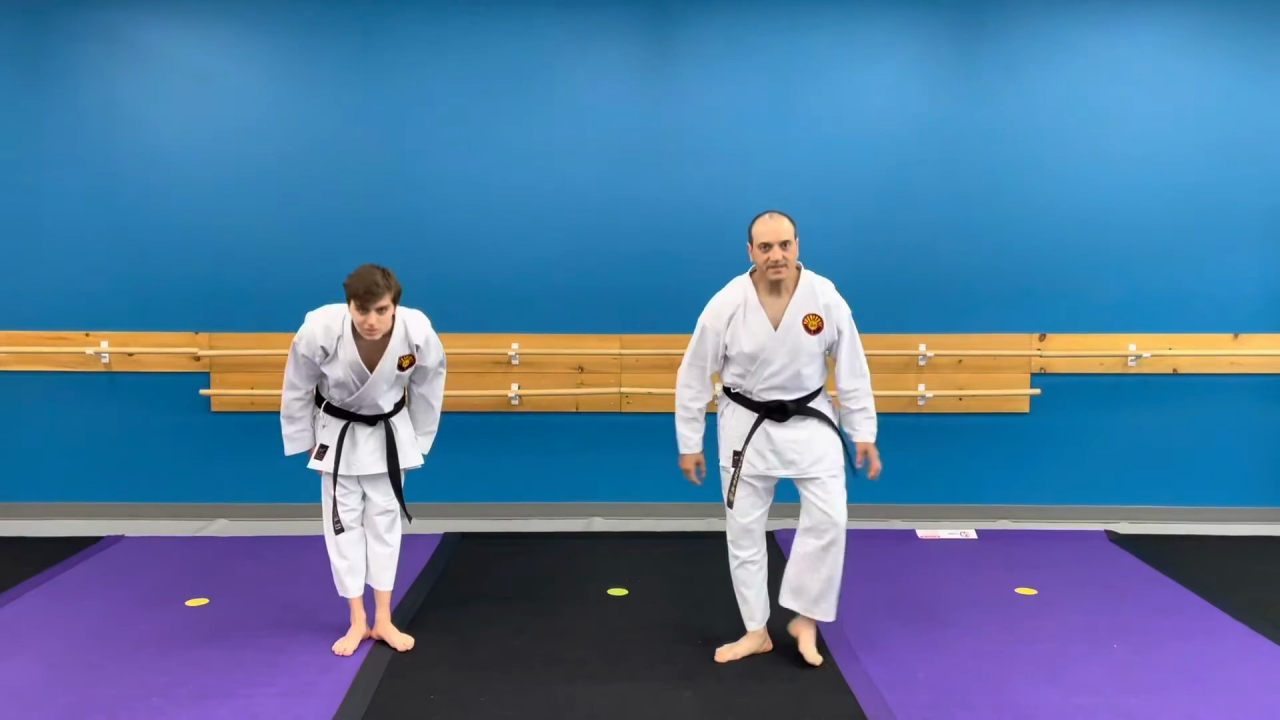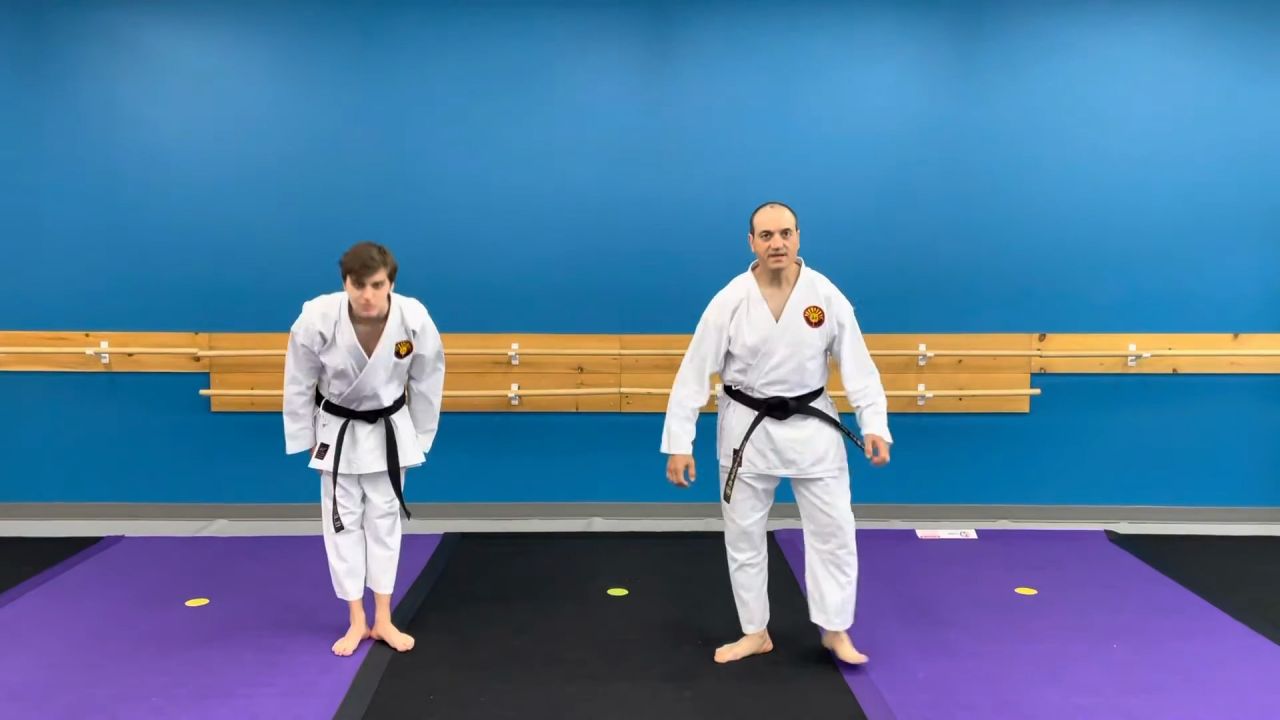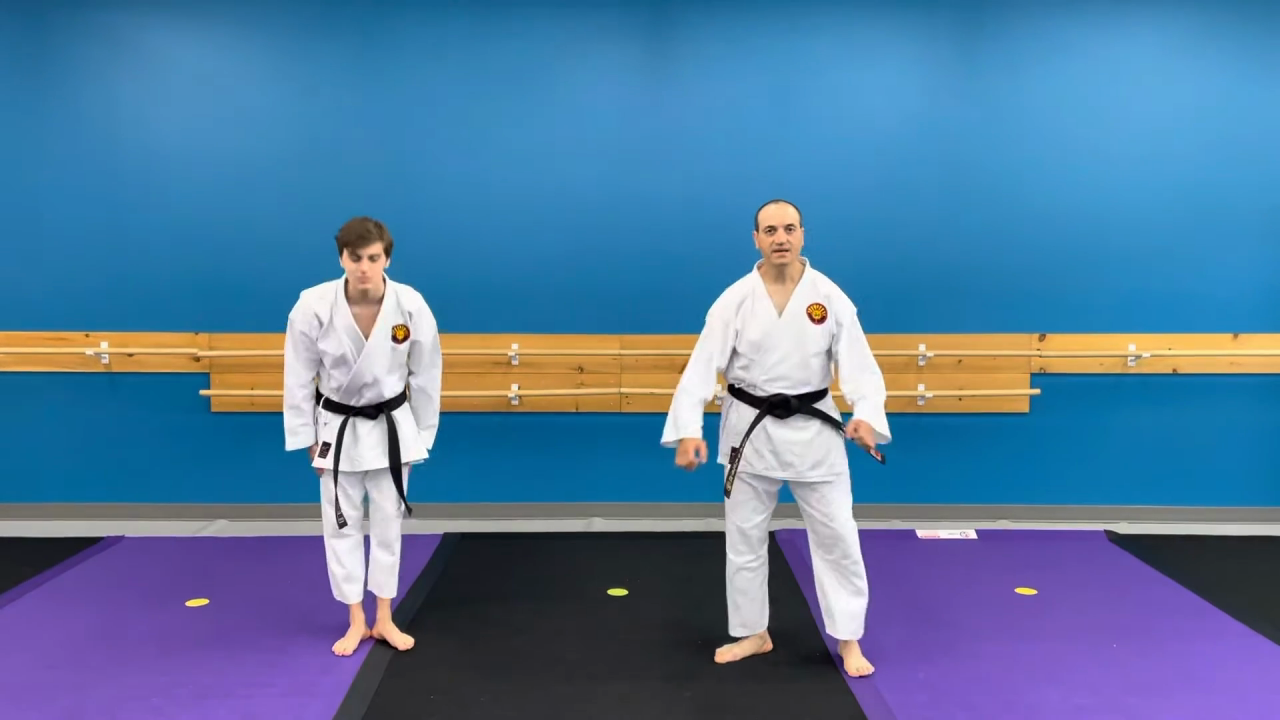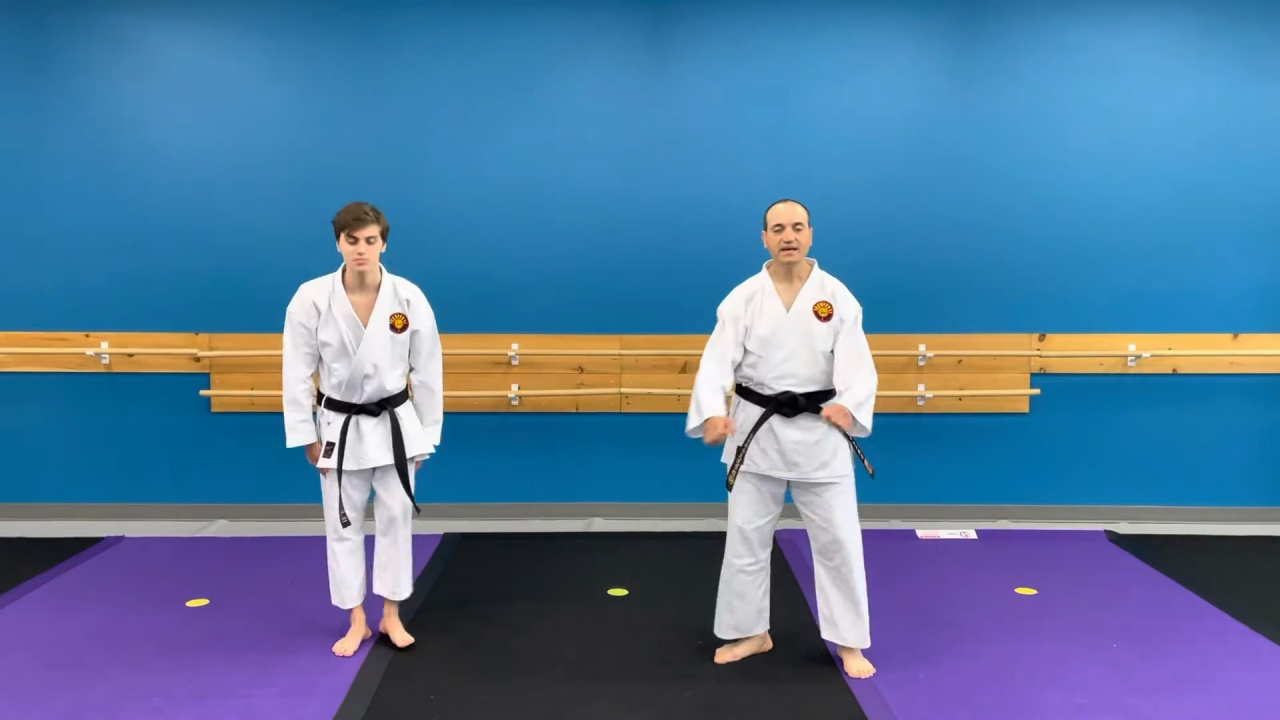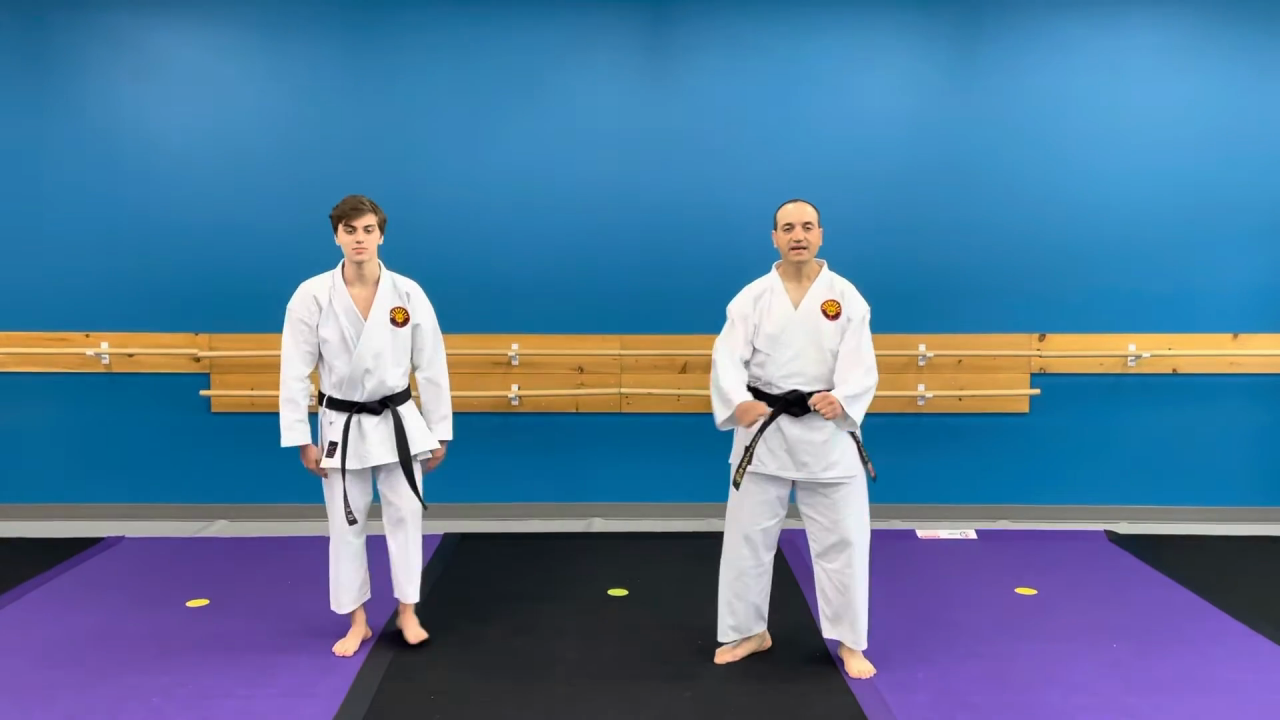
dt=0.1s
person 1, frame 1
left shoulder: (826, 299)
right shoulder: (725, 306)
left elbow: (852, 372)
right elbow: (694, 376)
left wrist: (863, 433)
right wrist: (690, 443)
left hip: (807, 425)
right hip: (745, 426)
left knee: (826, 521)
right knee: (744, 531)
left ankle: (804, 620)
right ankle: (756, 631)
person 1, frame 2
left shoulder: (827, 297)
right shoulder: (728, 302)
left elbow: (857, 362)
right elbow: (696, 371)
left wrist: (874, 423)
right wrist: (680, 443)
left hip: (810, 426)
right hip: (747, 428)
left knee: (833, 525)
right knee: (744, 534)
left ankle: (835, 628)
right ankle: (755, 632)
person 1, frame 3
left shoulder: (830, 296)
right shoulder: (735, 299)
left elbow: (857, 362)
right elbow: (703, 366)
left wrist: (867, 415)
right wrist: (688, 429)
left hip: (813, 428)
right hip: (750, 427)
left knee: (836, 533)
right knee: (745, 536)
left ankle: (848, 639)
right ankle: (754, 633)
person 1, frame 4
left shoulder: (837, 296)
right shoulder: (743, 298)
left elbow: (857, 364)
right elbow: (717, 360)
left wrist: (850, 406)
right wrist: (713, 412)
left hip: (820, 431)
right hip: (755, 431)
left knee: (838, 540)
right knee: (746, 538)
left ankle: (850, 641)
right ankle: (753, 632)
person 1, frame 5
left shoulder: (845, 296)
right shoulder: (752, 298)
left elbow: (860, 365)
right elbow: (728, 357)
left wrist: (842, 399)
right wrist: (739, 400)
left hip: (827, 432)
right hip: (763, 430)
left knee: (843, 540)
right knee: (747, 538)
left ankle: (850, 642)
right ankle: (751, 631)
person 2, frame 1
left shoulder: (418, 332)
right shoulder: (318, 330)
left elbow: (428, 387)
right elbow: (296, 392)
left wrist: (418, 442)
right wrist: (305, 442)
left hip: (388, 430)
right hip: (337, 430)
left knee: (384, 519)
right knee: (343, 520)
left ankle: (383, 619)
right ankle: (358, 621)
person 2, frame 2
left shoulder: (415, 318)
right shoulder: (315, 318)
left elbow: (427, 383)
right elbow: (299, 385)
left wrist: (419, 440)
right wrist: (307, 444)
left hip: (387, 427)
right hip: (338, 428)
left knee: (385, 519)
right knee: (342, 522)
left ankle: (382, 619)
right ankle: (356, 621)
person 2, frame 3
left shoulder: (411, 305)
right shoulder: (312, 306)
left elbow: (425, 377)
right elbow: (299, 379)
left wrist: (422, 437)
right wrist: (307, 439)
left hip: (390, 426)
right hip: (338, 427)
left knee: (388, 520)
right knee: (341, 522)
left ankle: (384, 618)
right ankle: (357, 620)
person 2, frame 4
left shoulder: (408, 296)
right shoulder: (311, 298)
left elbow: (427, 369)
right elbow: (297, 373)
left wrist: (429, 434)
right wrist: (307, 436)
left hip: (393, 422)
right hip: (340, 425)
left knee: (396, 517)
right knee: (343, 524)
left ankle: (391, 614)
right ankle: (356, 621)
person 2, frame 5
left shoulder: (408, 293)
right shoulder: (311, 296)
left elbow: (431, 366)
right elbow: (295, 371)
left wrist: (438, 432)
right wrist: (304, 439)
left hip: (396, 422)
right hip: (342, 425)
left knee: (405, 516)
right knee: (346, 524)
left ankle: (407, 611)
right ankle: (358, 622)
